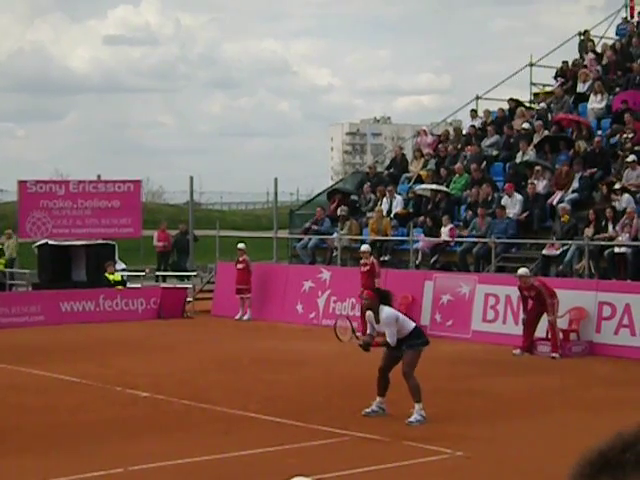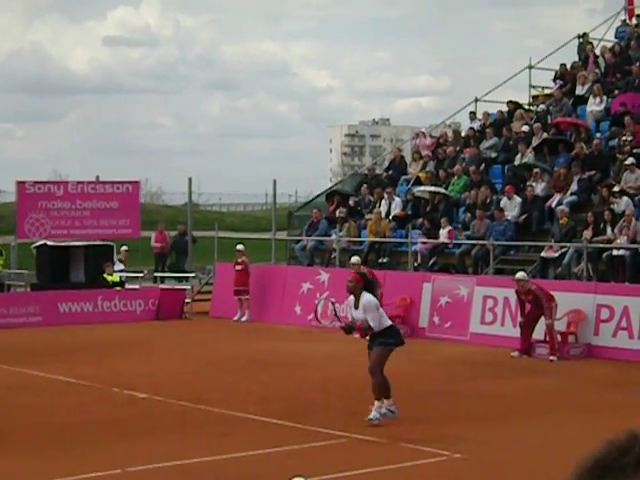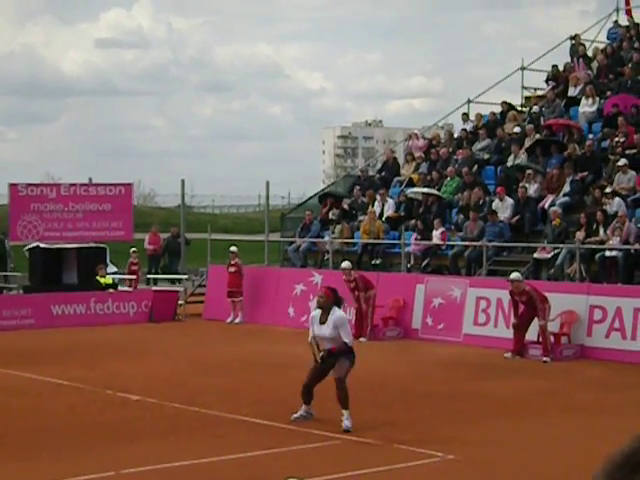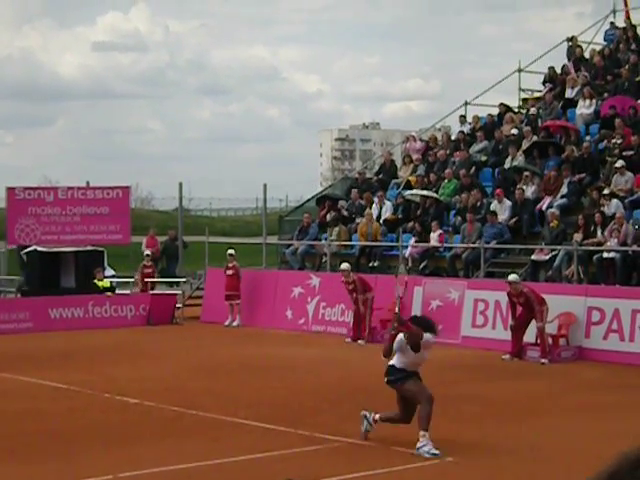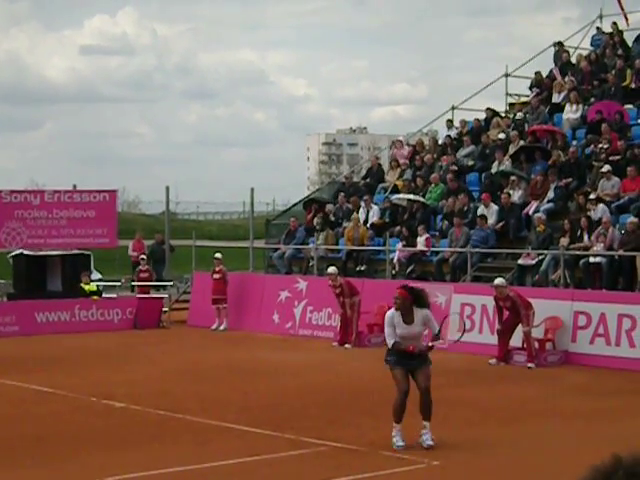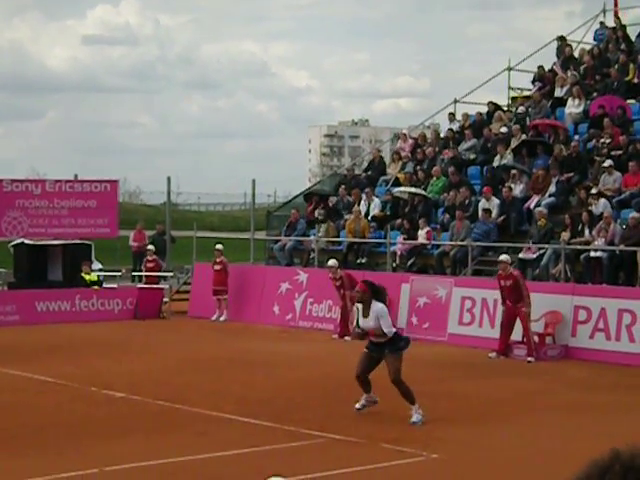
dt=0.7s
person 1, frame 1
left shoulder: (387, 314)
right shoulder: (369, 314)
left elbow: (391, 342)
right elbow: (371, 333)
left wrist: (372, 343)
right wrist: (366, 341)
left hip: (413, 338)
right hip: (397, 339)
left knee: (407, 372)
right knee: (383, 369)
left ankle: (419, 411)
right ankle: (379, 405)
person 1, frame 2
left shoulder: (368, 300)
right shoulder: (350, 301)
left elbow: (374, 326)
right elbow: (352, 321)
left wrist: (355, 328)
right wrist: (349, 327)
left hip: (387, 335)
right hip: (376, 336)
left knee: (373, 369)
right knee: (377, 372)
left ankle: (377, 408)
right ankle: (389, 406)
person 1, frame 3
left shoulder: (339, 316)
right shoulder: (314, 315)
left elbow: (348, 342)
right elbow: (313, 339)
left wrist: (330, 351)
right wrist: (317, 353)
left hip: (343, 354)
right hip: (324, 355)
left knee: (339, 379)
right knee: (307, 384)
left ankle: (346, 416)
right ankle: (306, 410)
person 1, frame 4
left shoulder: (428, 338)
right shoulder: (401, 339)
left elbow: (422, 338)
right elbow: (386, 355)
left wrist: (407, 326)
right wrist: (394, 335)
left hip: (411, 374)
right hip: (397, 374)
left knee: (404, 417)
right knee: (427, 398)
left ankle: (372, 418)
right ankle: (423, 442)
person 1, frame 5
left shoulder: (424, 313)
right shoulder: (391, 315)
left elbow: (436, 333)
right elbow: (391, 343)
left wrist: (430, 345)
right wrist: (411, 348)
left hip: (419, 355)
right hip: (398, 355)
left knee: (425, 389)
right knee: (403, 391)
left ankle: (426, 432)
right ankle: (396, 432)
person 1, frame 6
left shoulder: (380, 309)
right shoulder: (358, 307)
left elbow: (388, 332)
right elbow: (356, 328)
left wrist: (367, 334)
right wrist: (358, 333)
left hip: (390, 343)
right hip: (374, 344)
left knee: (395, 379)
right knee: (359, 374)
left ankle: (415, 410)
right ankle: (368, 397)
